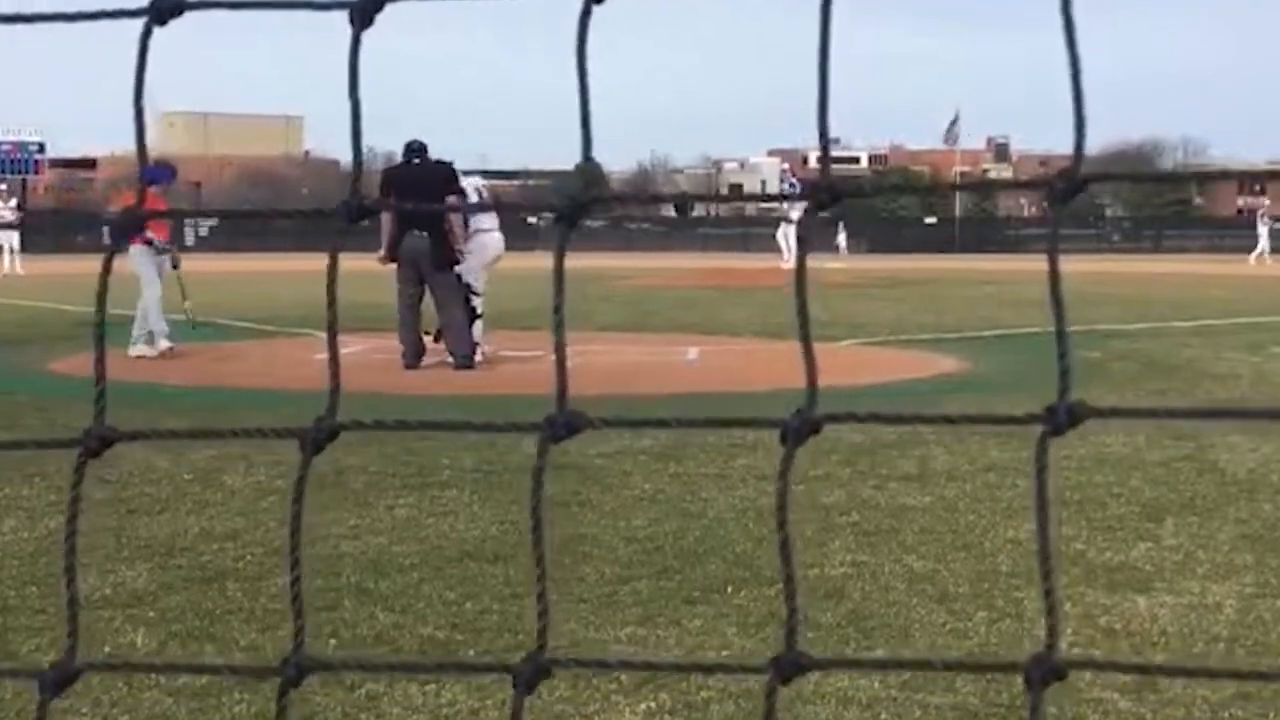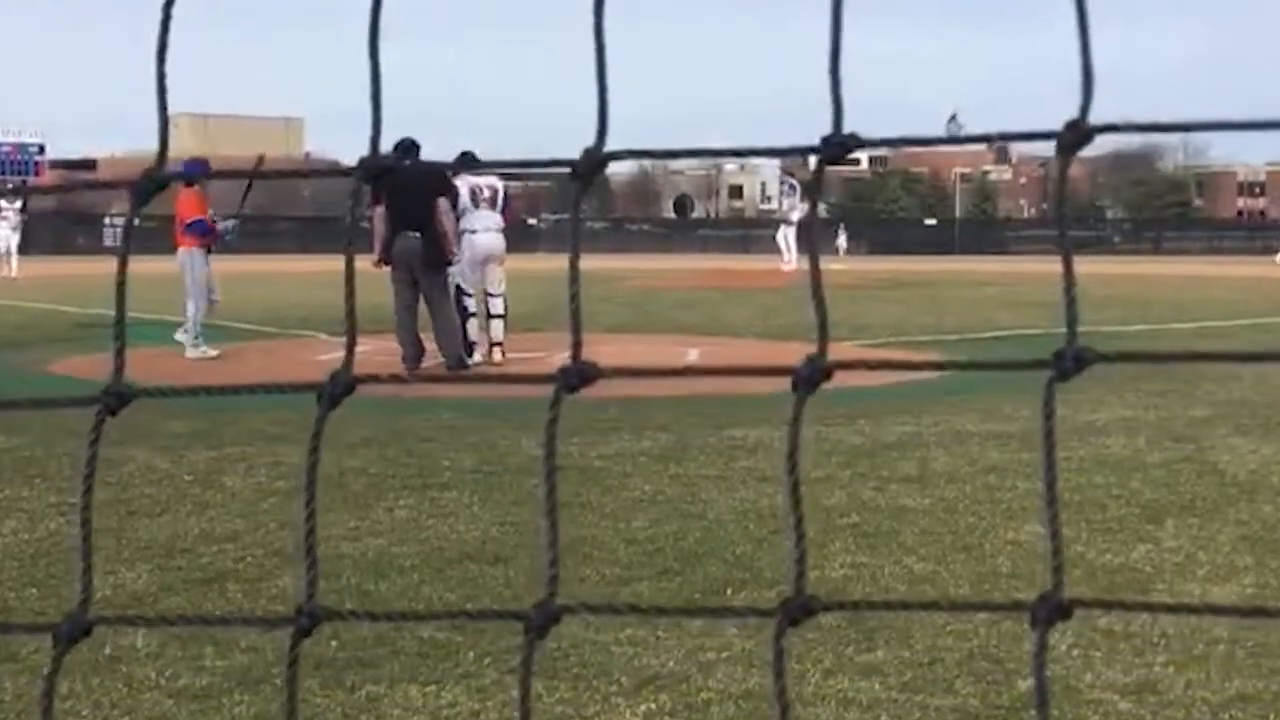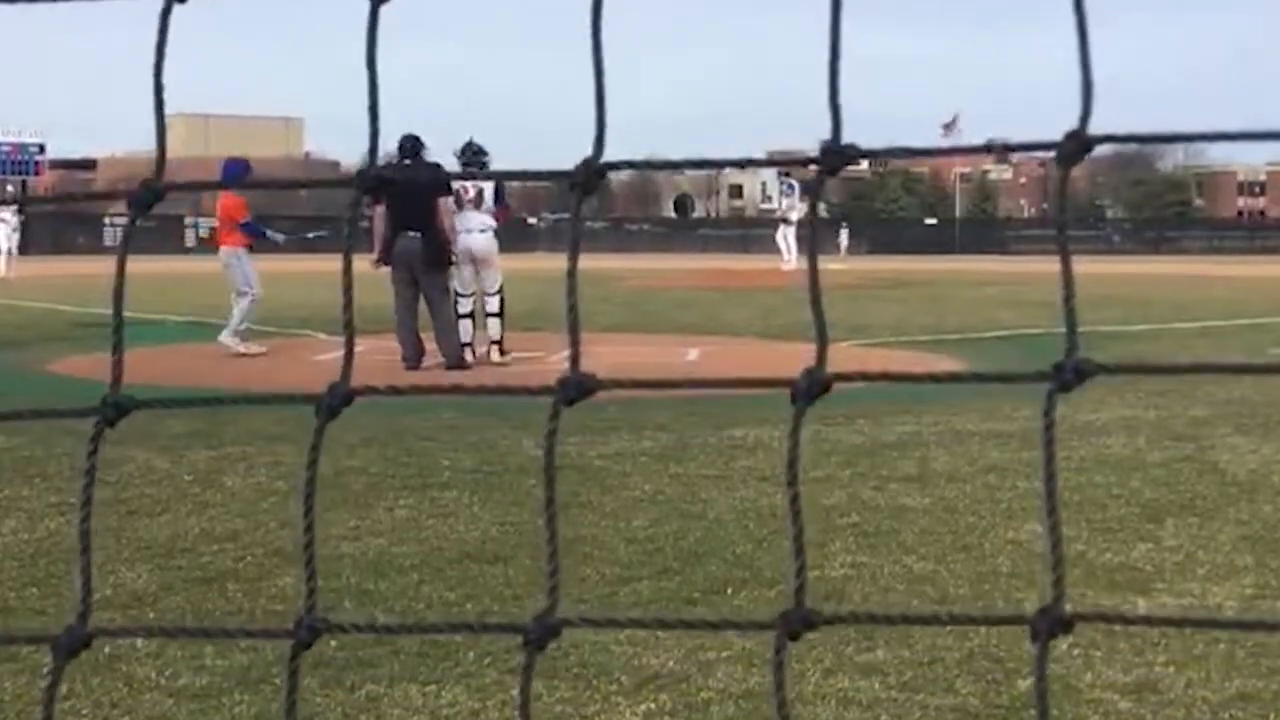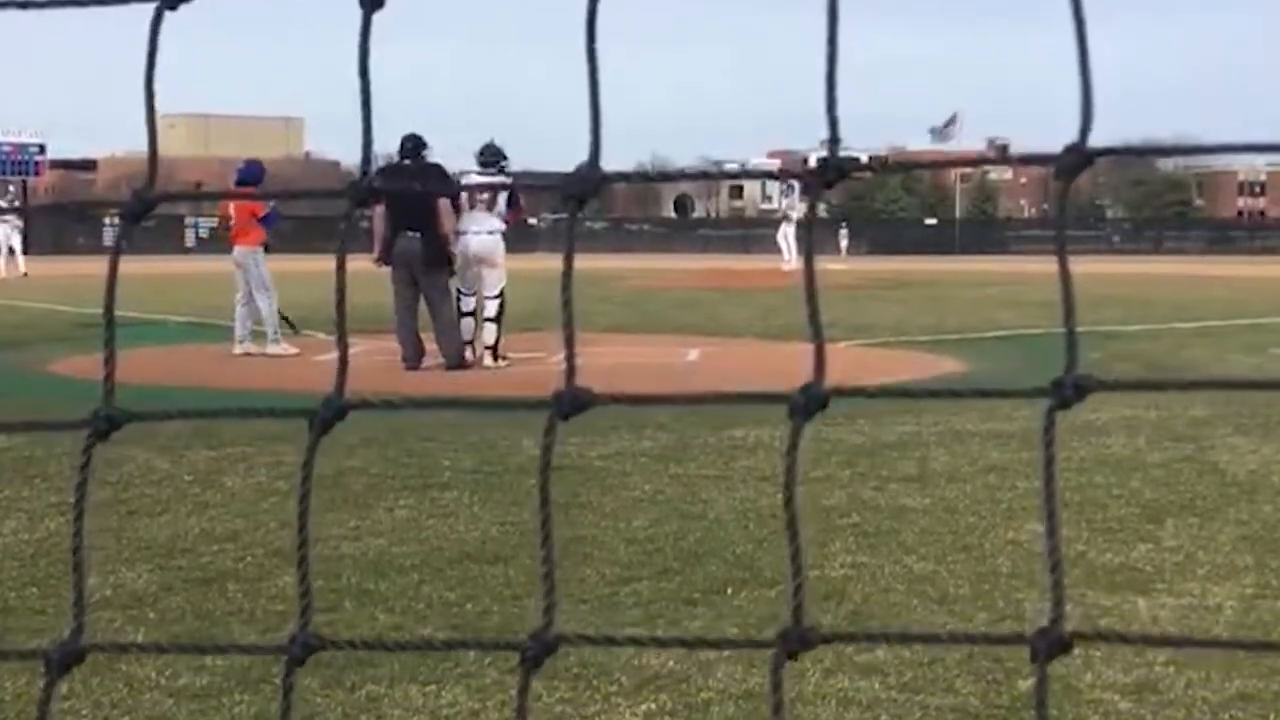
dt=0.7s
person 1, frame 1
left shoulder: (391, 174)
right shoulder: (444, 170)
left elbow: (387, 212)
right elbow: (453, 208)
left wrist: (384, 247)
right wrist: (459, 242)
left hip: (405, 243)
right hip: (434, 243)
left knee: (408, 303)
right knee: (450, 301)
left ankle: (412, 355)
right ankle: (463, 355)
person 1, frame 2
left shoulder: (384, 176)
right shoulder: (435, 171)
left elbow: (379, 215)
right elbow: (444, 210)
left wrist: (377, 250)
right wrist: (453, 245)
left hip: (398, 244)
right hip: (427, 244)
left knee: (404, 305)
right knee: (440, 303)
left ankle: (411, 357)
right ankle: (454, 357)
person 1, frame 3
left shoulder: (385, 175)
right shoulder: (435, 172)
left elbow: (380, 214)
right elbow: (444, 209)
left wrist: (377, 249)
right wrist: (452, 243)
left hip: (398, 245)
right hip: (428, 244)
left knee: (404, 305)
right knee: (440, 303)
left ankle: (411, 357)
right ankle: (453, 357)
person 1, frame 4
left shoulder: (385, 175)
right shoulder: (435, 172)
left elbow: (379, 214)
right elbow: (445, 209)
left wrist: (378, 248)
right wrist: (451, 243)
left hip: (398, 245)
right hip: (428, 245)
left knee: (404, 305)
right knee: (441, 303)
left ankle: (411, 357)
right ankle: (453, 357)
person 2, frame 1
right shoulder: (477, 182)
left hip: (480, 240)
right hip: (496, 238)
left knee: (471, 293)
right knee: (469, 288)
left ankle: (473, 348)
right ankle: (475, 342)
person 2, frame 2
left shoulder: (458, 184)
right shoulder: (497, 183)
right elbow: (504, 215)
left hip: (472, 239)
right hip: (497, 239)
left knee: (465, 294)
right knee: (496, 294)
left ankle: (473, 350)
right ankle: (497, 348)
person 2, frame 3
left shoulder: (451, 184)
right shoulder: (492, 181)
right elbow: (502, 214)
left hip: (460, 240)
right hip: (485, 238)
left knee: (463, 296)
right knee: (493, 293)
left ankle: (467, 350)
right ankle: (495, 348)
person 2, frame 4
left shoulder: (463, 181)
right shoulder: (505, 184)
right elbow: (514, 216)
left hip: (466, 240)
right hip: (492, 241)
left knee: (466, 294)
right knee: (493, 297)
left ankle: (467, 348)
right ankle: (489, 353)
person 3, frame 1
left shoulder: (163, 200)
right shoulder: (138, 197)
left wrist: (171, 249)
right wrist: (150, 236)
left hip: (159, 253)
right hip: (141, 251)
left knee: (151, 295)
right knee: (153, 292)
left ankle: (138, 343)
right ankle: (160, 339)
person 3, frame 2
left shoulder: (198, 196)
right shoulder: (189, 198)
right elbow: (197, 228)
left wrist: (222, 229)
right wrist: (222, 227)
left hip: (199, 253)
right hip: (192, 253)
left knee: (210, 297)
right knee: (196, 300)
left ankle: (188, 333)
right ankle: (194, 345)
person 3, frame 3
left shoulder: (223, 197)
right shoulder: (236, 200)
right elbow: (249, 227)
left wrist: (267, 232)
right wrist: (270, 235)
left hip: (228, 250)
right hip: (237, 251)
left knee: (241, 296)
right knee: (252, 293)
left ankle: (242, 341)
right ankle: (231, 333)
person 3, frame 4
left shoulder: (231, 198)
right shoulder: (252, 197)
left elbow: (224, 224)
right elbow: (270, 220)
right wrist: (272, 206)
left hip: (238, 250)
right hip: (251, 251)
left knee: (244, 297)
right knee: (266, 296)
left ankle: (242, 342)
right ankle: (274, 343)
